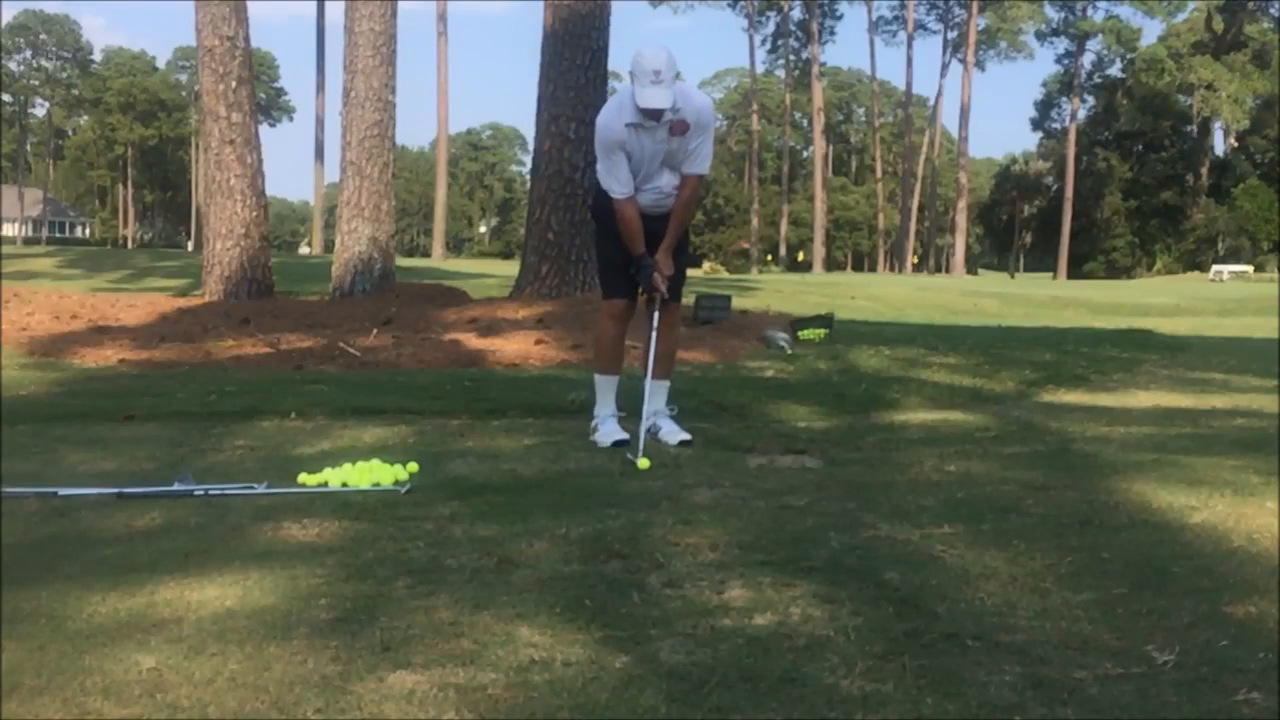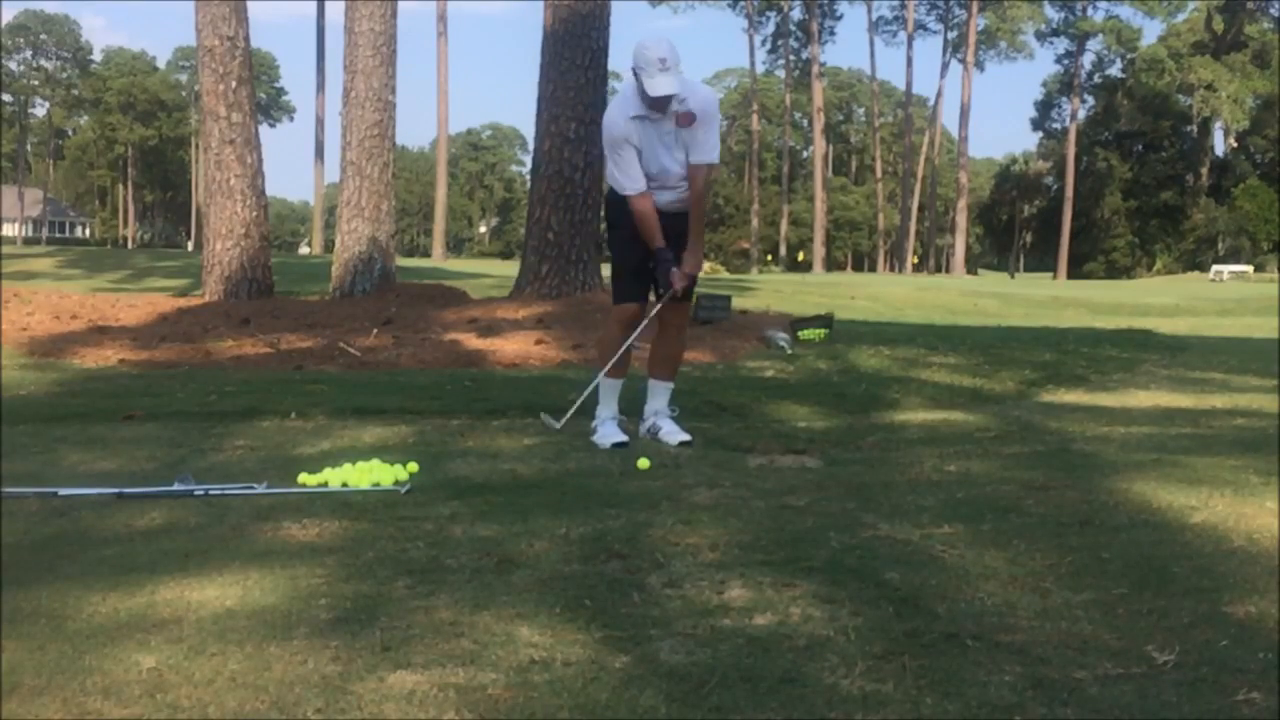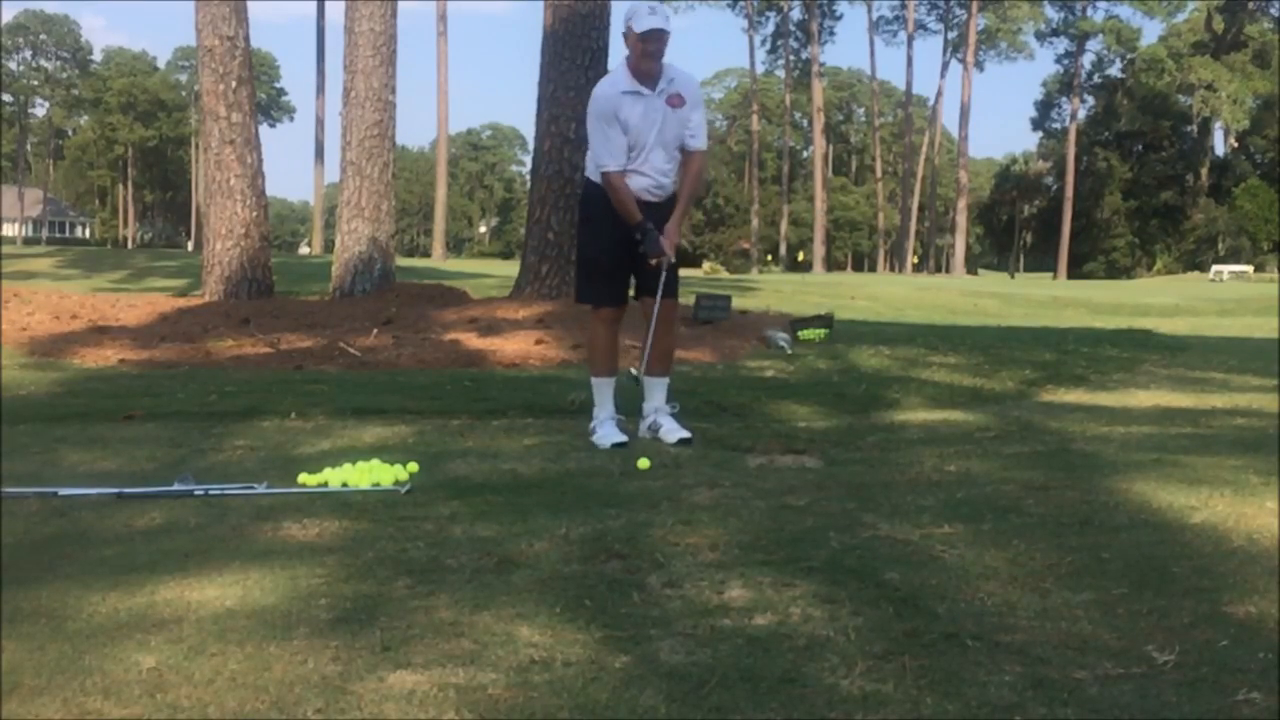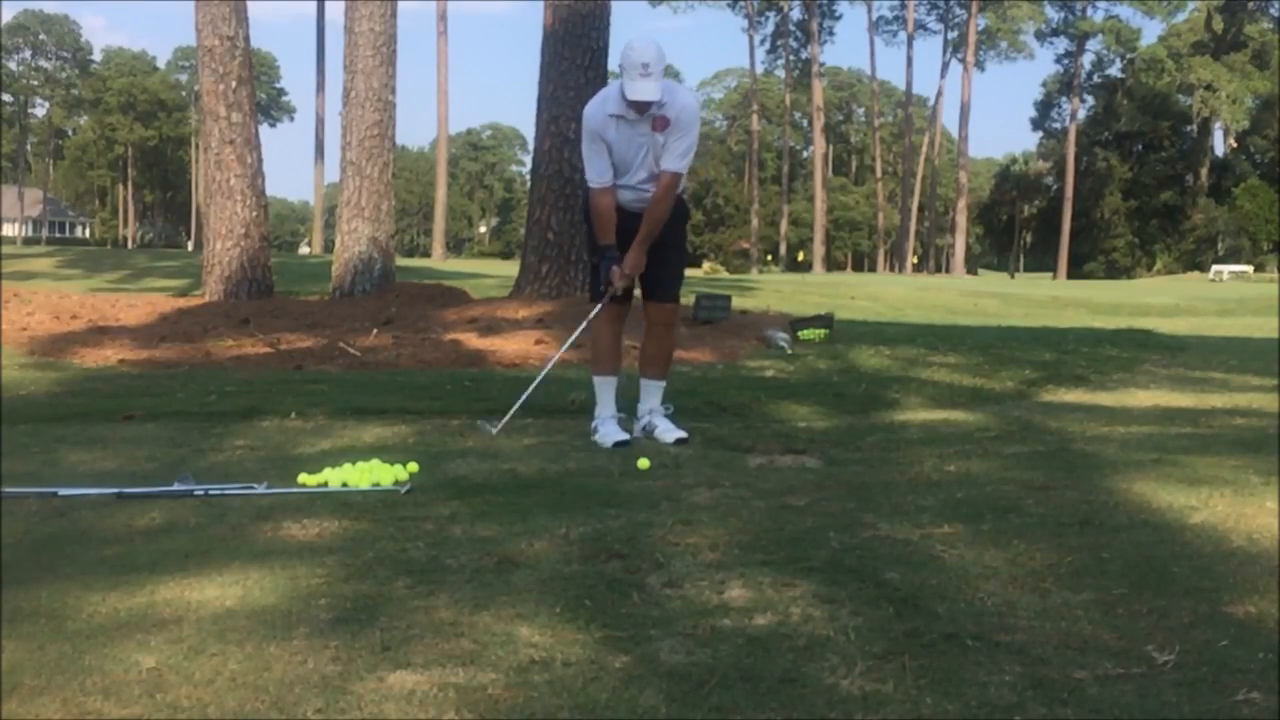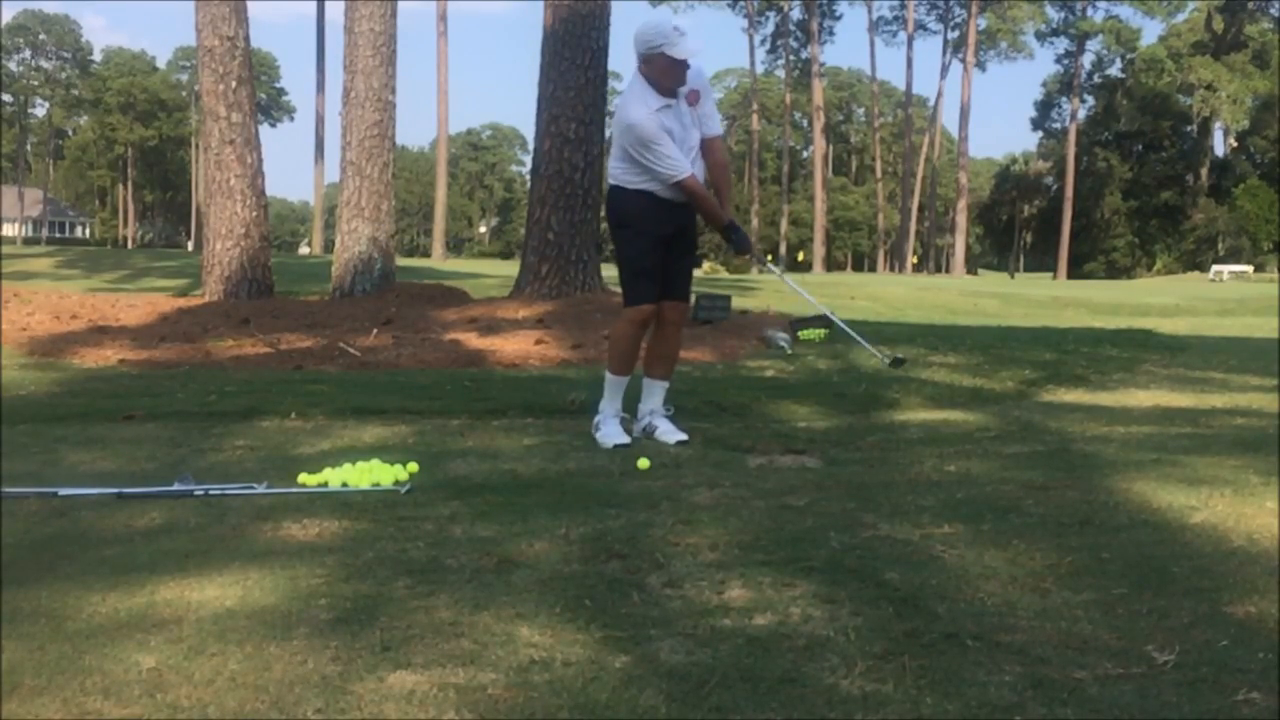
dt=1s
person 1, frame 1
left shoulder: (699, 108)
right shoulder: (611, 121)
left elbow: (691, 185)
right elbow: (623, 200)
left wrist: (666, 252)
right wrist: (642, 263)
left hip: (671, 214)
right hip: (618, 212)
left knee: (668, 310)
right knee: (617, 307)
left ankle: (656, 413)
right ankle: (605, 414)
person 1, frame 2
left shoulder: (702, 100)
right shoulder: (619, 118)
left elbow: (701, 178)
right elbow: (637, 196)
left wrist: (693, 250)
right wrist: (662, 257)
left hip: (683, 214)
right hip: (633, 215)
left knee: (676, 314)
right knee: (628, 311)
left ankle: (657, 414)
right ankle: (606, 416)
person 1, frame 3
left shoulder: (686, 87)
right shoulder: (607, 95)
left elbow: (695, 157)
right elbow: (613, 175)
left wrist: (675, 222)
right wrist: (642, 231)
left hip: (659, 209)
right hip: (609, 207)
left knee: (664, 309)
right knee: (607, 311)
left ankle: (656, 412)
right ankle: (603, 417)
person 1, frame 4
left shoulder: (683, 105)
right shoulder: (597, 112)
left elbow: (667, 184)
right elbow: (601, 190)
left wrist: (639, 251)
right wrist: (609, 255)
left hip: (664, 214)
right hip: (611, 213)
left knee: (664, 312)
right knee: (610, 309)
left ankle: (651, 412)
right ankle: (605, 415)
person 1, frame 5
left shoulder: (695, 80)
right shoulder: (637, 115)
left elbow: (714, 151)
right elbow: (687, 181)
left wrist: (728, 213)
right wrist: (729, 231)
left hip: (680, 208)
right hip: (637, 208)
left knee: (674, 313)
right knee: (641, 310)
left ankle: (651, 412)
right ankle: (608, 413)
